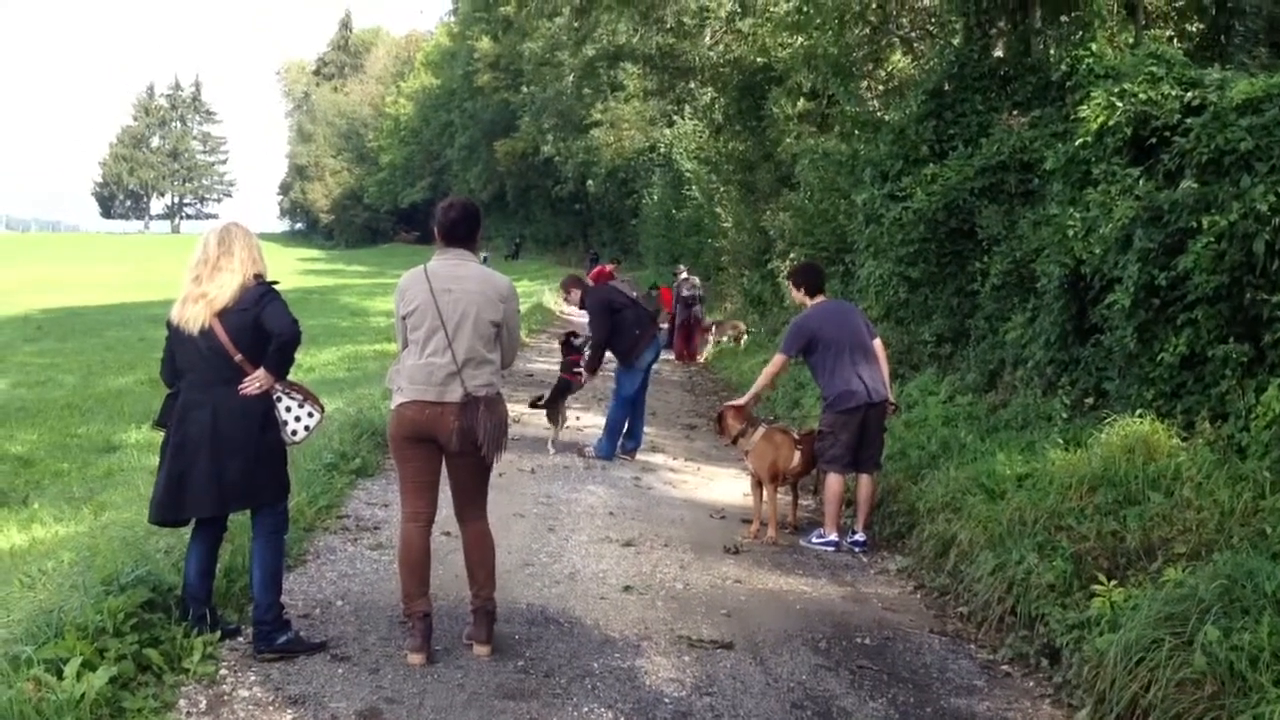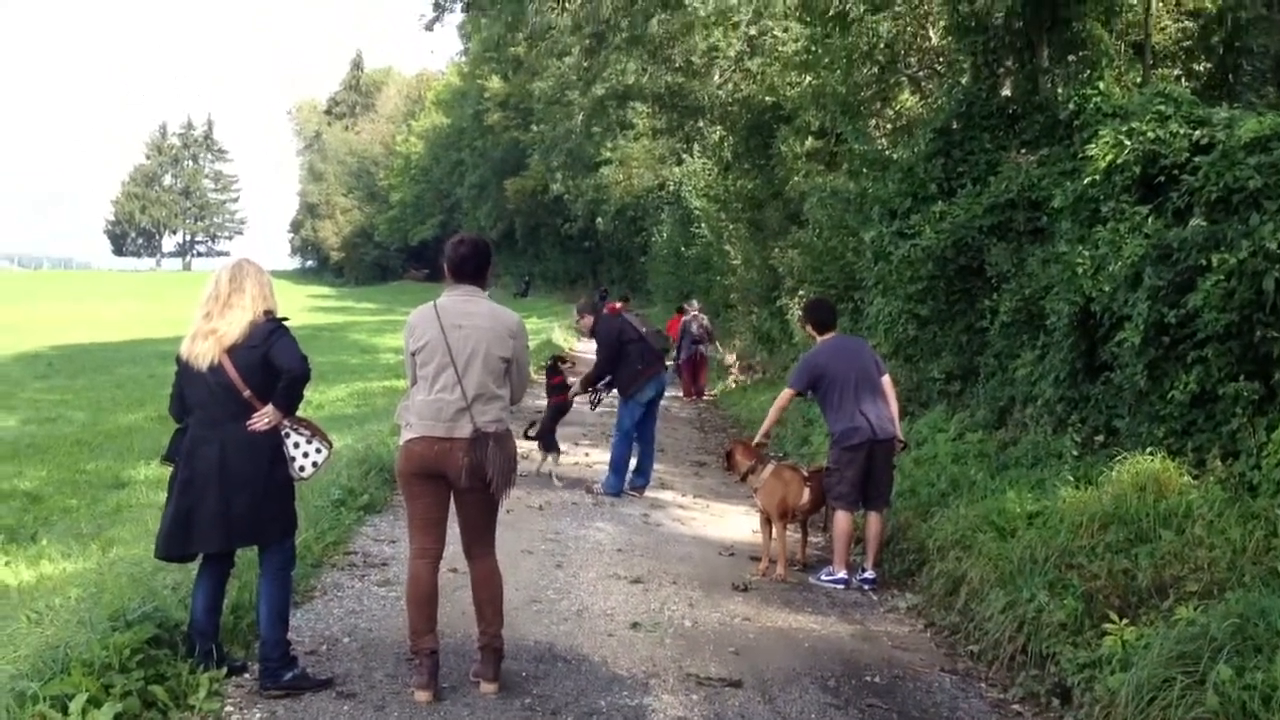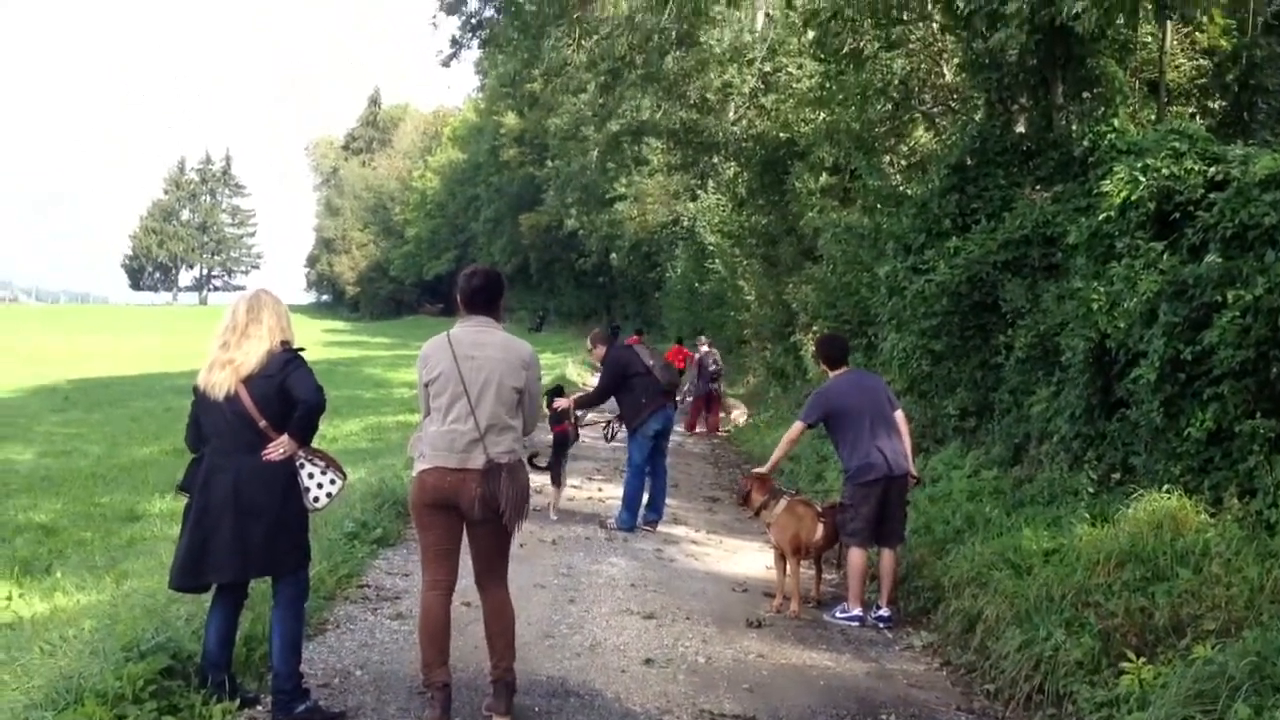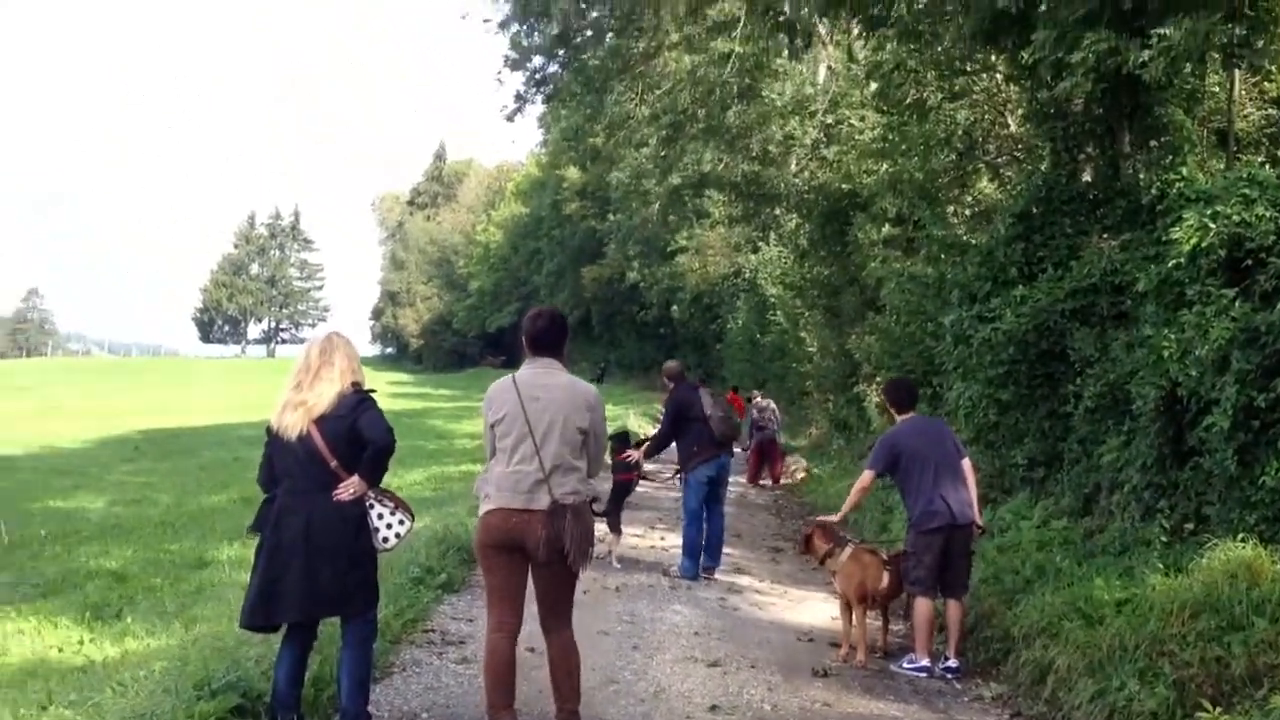
dt=0.7s
person 1, frame 1
left shoulder: (410, 283)
right shoulder: (499, 287)
left elbow: (403, 346)
right elbow: (508, 355)
left hip: (413, 406)
right hip: (472, 410)
left knee: (415, 517)
right knee: (473, 515)
left ankle: (418, 627)
right ankle: (482, 621)
person 1, frame 2
left shoulder: (420, 318)
right shoulder: (508, 323)
left elbow: (413, 381)
right elbow: (517, 391)
left hip: (422, 442)
right hip: (482, 445)
left knee: (423, 552)
right knee: (482, 552)
left ankle: (424, 665)
right ankle: (489, 659)
person 1, frame 3
left shoulder: (433, 349)
right shoulder: (521, 353)
left elbow: (425, 412)
right elbow: (530, 421)
left hip: (436, 473)
right hip: (496, 477)
left knee: (436, 584)
right knee: (494, 584)
person 1, frame 4
left shoulder: (498, 391)
right shoulder: (586, 395)
left elbow: (490, 454)
right elbow: (595, 463)
left hip: (501, 514)
left knee: (501, 626)
right knee: (558, 626)
person 2, frame 1
left shoulder: (184, 307)
right shoulder: (256, 296)
left elbow: (170, 374)
right elbow: (287, 332)
right wrist: (271, 372)
left hip: (196, 428)
right hip: (246, 428)
left knee: (208, 522)
right knee: (268, 524)
left ankle: (197, 619)
right ankle: (269, 632)
person 2, frame 2
left shoulder: (194, 342)
right shoulder: (267, 332)
left elbow: (179, 409)
right elbow: (297, 369)
right wrist: (280, 408)
left hip: (204, 463)
right hip: (254, 463)
left knee: (215, 557)
right knee: (276, 560)
left ankle: (204, 654)
right ankle: (276, 668)
person 2, frame 3
left shoulder: (211, 372)
right shoulder: (283, 362)
left elbow: (195, 439)
right elbow: (312, 399)
right wrist: (295, 439)
left hip: (219, 494)
right hip: (270, 493)
left knee: (229, 588)
right knee: (288, 592)
left ankle: (216, 684)
person 2, frame 4
left shoulder: (284, 413)
right shoulder: (354, 404)
left elbow: (267, 479)
right elbow: (382, 441)
right wrist: (365, 479)
left hip: (291, 533)
right hip: (339, 533)
left knee: (299, 627)
right knee: (357, 629)
person 3, frame 1
left shoulder: (804, 323)
right shoulder: (851, 309)
left elbow: (775, 367)
right elbow: (879, 349)
left wrist: (746, 399)
right wrist: (888, 393)
left hip: (844, 400)
right hip: (875, 397)
left knee: (835, 467)
right knee: (866, 469)
left ankle: (829, 534)
right ankle: (859, 534)
person 3, frame 2
left shoulder: (812, 359)
right shoulder: (862, 345)
left elbow: (782, 402)
right elbow: (888, 387)
left wrist: (760, 436)
right wrist: (897, 430)
left hip: (850, 437)
right hip: (883, 434)
left knee: (843, 505)
right knee: (875, 506)
left ankle: (839, 571)
right ankle: (869, 571)
person 3, frame 3
left shoulder: (825, 394)
right shoulder: (874, 380)
left elbow: (793, 436)
right elbow: (901, 421)
left wrist: (768, 467)
right wrist: (910, 464)
left hip: (864, 472)
right hip: (896, 469)
left knee: (857, 541)
right knee: (888, 543)
left ankle: (853, 609)
right ankle: (883, 609)
person 3, frame 4
left shoulder: (892, 439)
right shoulder: (942, 427)
left elbow: (864, 484)
right elbow: (968, 469)
left wrist: (840, 515)
right wrist: (976, 512)
left hip: (928, 520)
right hip: (961, 518)
left knee: (922, 591)
right knee: (954, 593)
left ankle: (920, 659)
right ankle: (951, 659)
person 4, frame 1
left shoulder: (594, 299)
right shoulder: (602, 293)
left elbow: (600, 337)
left wrist: (590, 368)
right wrist: (594, 364)
left hip: (637, 348)
right hip: (649, 342)
left knee: (621, 399)
right knee: (636, 398)
left ankle: (604, 449)
right ankle: (629, 447)
person 4, frame 2
left shoulder: (605, 329)
right shoulder: (615, 323)
left elbow: (603, 366)
left wrist: (582, 385)
right wrist: (610, 383)
left hip: (640, 382)
right hip: (656, 377)
left knee: (623, 434)
right knee: (645, 434)
left ankle: (612, 485)
right ankle: (638, 483)
person 4, frame 3
left shoulder: (614, 359)
right shoulder: (628, 353)
left elbow: (601, 394)
left wrist: (573, 402)
right wrist: (624, 415)
left hip: (647, 415)
right hip: (666, 409)
left knee: (635, 469)
right knee: (657, 467)
left ankle: (626, 521)
right ankle: (651, 518)
person 4, frame 4
left shoulder: (676, 397)
right shoulder: (703, 393)
left elbow: (666, 434)
left wrist: (644, 452)
left hip: (700, 461)
right hip: (722, 456)
left knee: (693, 515)
right knee: (715, 513)
left ankle: (689, 568)
right ankle: (709, 565)
